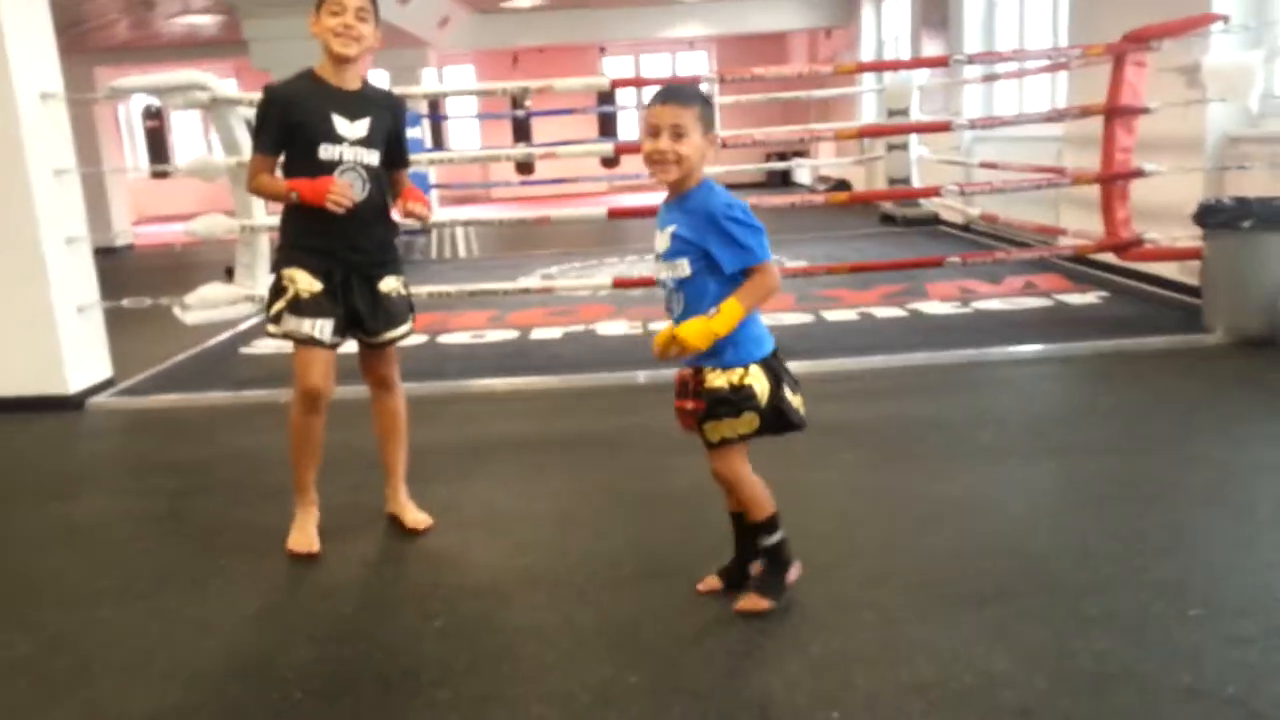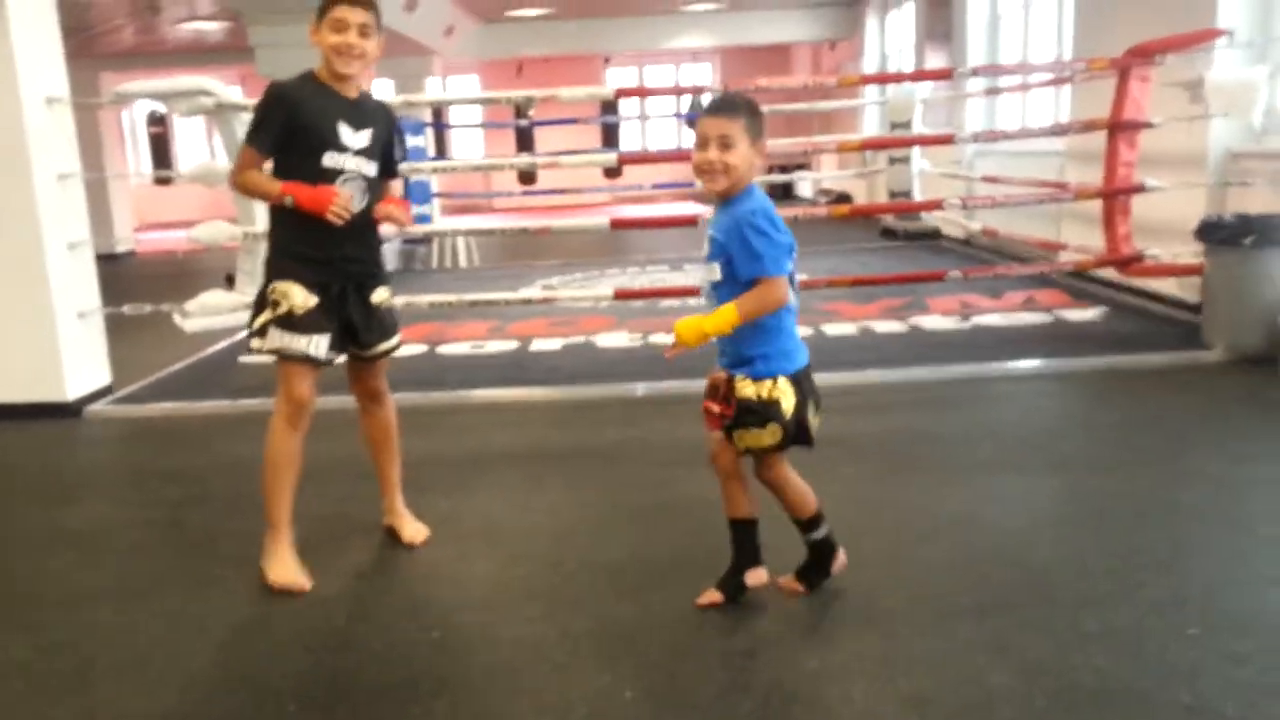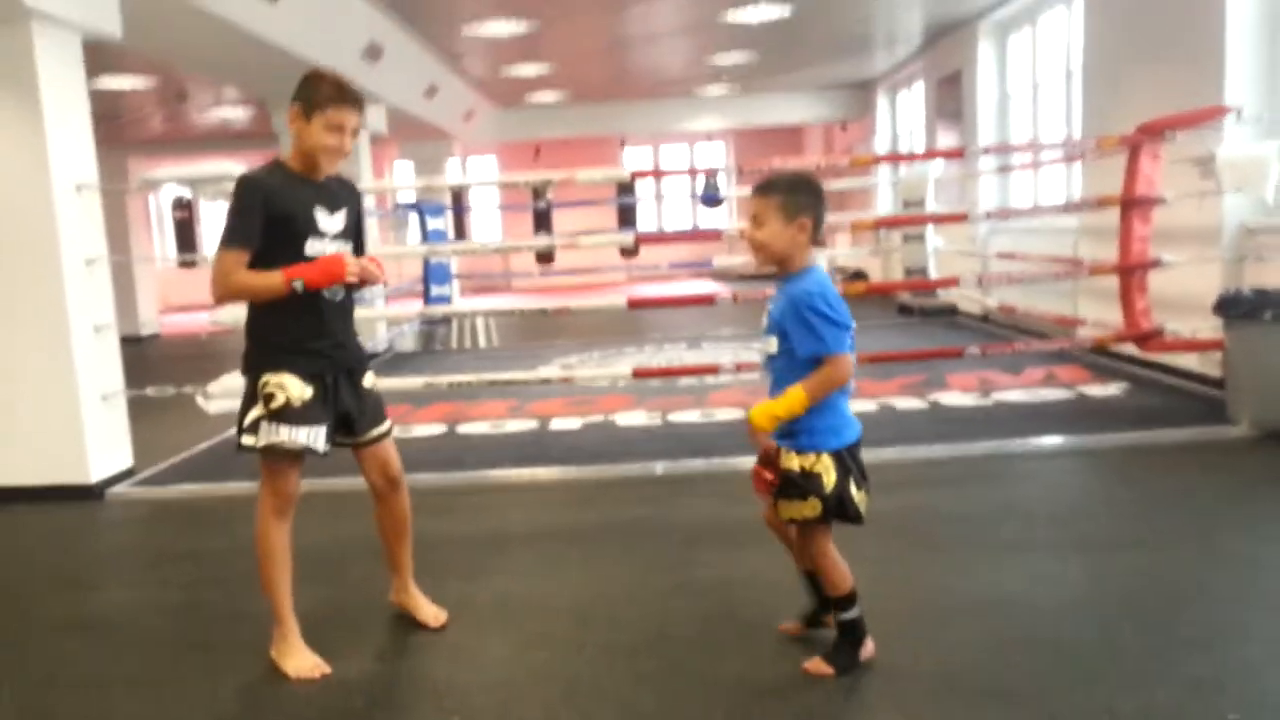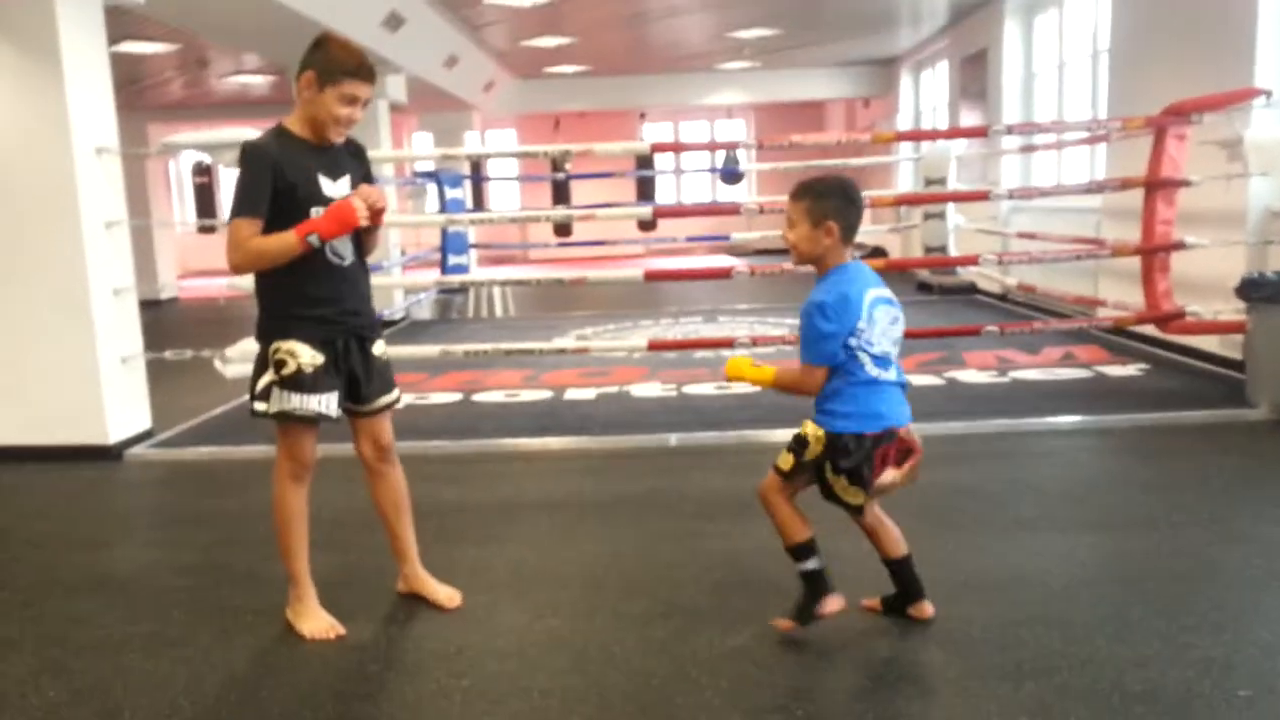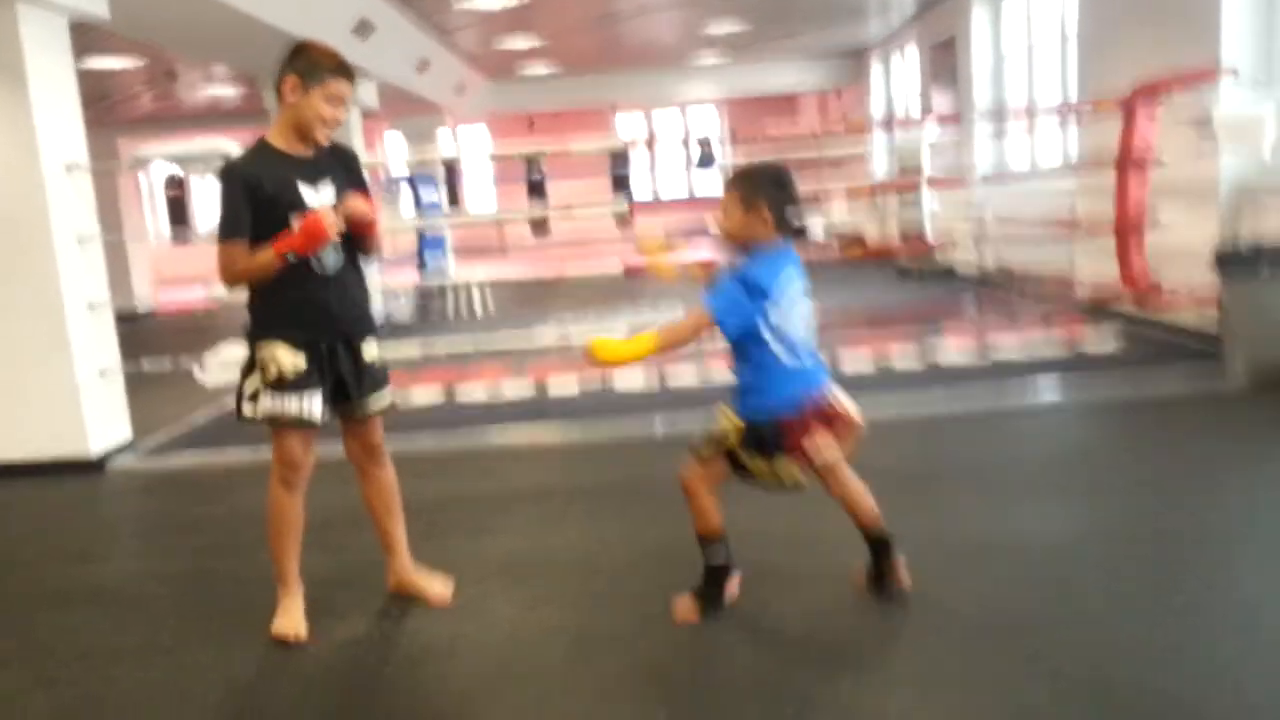
dt=0.3s
person 1, frame 1
left shoulder: (388, 107)
right shoulder: (287, 96)
right elbow: (257, 178)
left wrist: (413, 200)
right wrist: (306, 190)
left hip: (375, 259)
right hip: (310, 260)
left knee: (385, 377)
right knee: (312, 386)
left ankle: (397, 493)
right ankle: (305, 507)
person 1, frame 2
left shoulder: (381, 116)
right shoulder: (288, 97)
right elbow: (243, 174)
left wrist: (395, 208)
right wrist: (304, 196)
left hip: (363, 270)
right hip: (300, 271)
left knee: (374, 389)
right knee: (295, 400)
left ankle: (394, 505)
right ankle: (277, 541)
person 1, frame 3
left shoulder: (345, 193)
right shoulder: (260, 188)
right elbow: (224, 283)
left wrist: (365, 274)
right wrist: (306, 274)
left hip: (344, 357)
right hip: (284, 364)
left knee: (388, 475)
right knee: (280, 493)
left ankle: (405, 587)
right ankle: (285, 635)
person 1, frame 4
left shoulder: (353, 155)
right shoulder: (265, 156)
right elbow: (241, 255)
left wrist: (371, 218)
right wrist: (319, 227)
left hip: (357, 323)
right hip: (297, 331)
left knee: (381, 450)
right knee: (297, 458)
left ankle: (410, 571)
right ankle: (301, 596)
person 1, frame 5
left shoulder: (343, 161)
right shoulder: (247, 173)
left elbow: (370, 249)
right elbow: (232, 272)
left wrist: (364, 223)
right wrist: (293, 244)
left hip: (349, 329)
right hip: (287, 338)
left knee: (370, 446)
right knee: (292, 461)
left ankle: (402, 566)
right ankle: (288, 594)
person 2, frame 1
left shoulder: (719, 209)
right shoulder: (669, 207)
left elbow: (765, 278)
left wrist: (711, 328)
right wrist: (674, 330)
left hip: (736, 362)
right hip: (705, 363)
left knee: (728, 463)
right knee: (726, 460)
left ankle: (777, 563)
right ankle: (747, 556)
person 2, frame 2
left shoulder: (752, 218)
right shoulder: (726, 213)
left elbow: (774, 293)
left wrist: (706, 325)
right wrist: (716, 336)
left hip: (767, 369)
right hip: (739, 366)
left knee: (772, 468)
right knee: (723, 458)
left ankle: (824, 552)
right ankle: (745, 566)
person 2, frame 3
left shoulder: (807, 296)
right shoulder: (800, 287)
left elbow: (837, 370)
left wrist: (779, 411)
right wrist: (776, 413)
left hip: (815, 444)
right hip: (804, 439)
left knee: (810, 539)
right knee: (786, 525)
left ankle: (854, 640)
right ankle: (821, 609)
person 2, frame 4
left shoulder: (826, 303)
right shoulder: (871, 281)
left elbow: (811, 381)
left wrist: (754, 373)
left hip: (846, 427)
right hip: (891, 416)
left knee: (773, 490)
right knee: (863, 508)
left ankle: (818, 591)
right ankle: (912, 598)
person 2, frame 5
left shoulder: (746, 278)
right shoulder: (786, 261)
left elbow: (693, 326)
left wrist: (629, 349)
left hip: (768, 409)
right hip: (814, 395)
left knee: (696, 479)
right knee: (837, 476)
left ankle: (717, 581)
right ankle: (887, 569)
